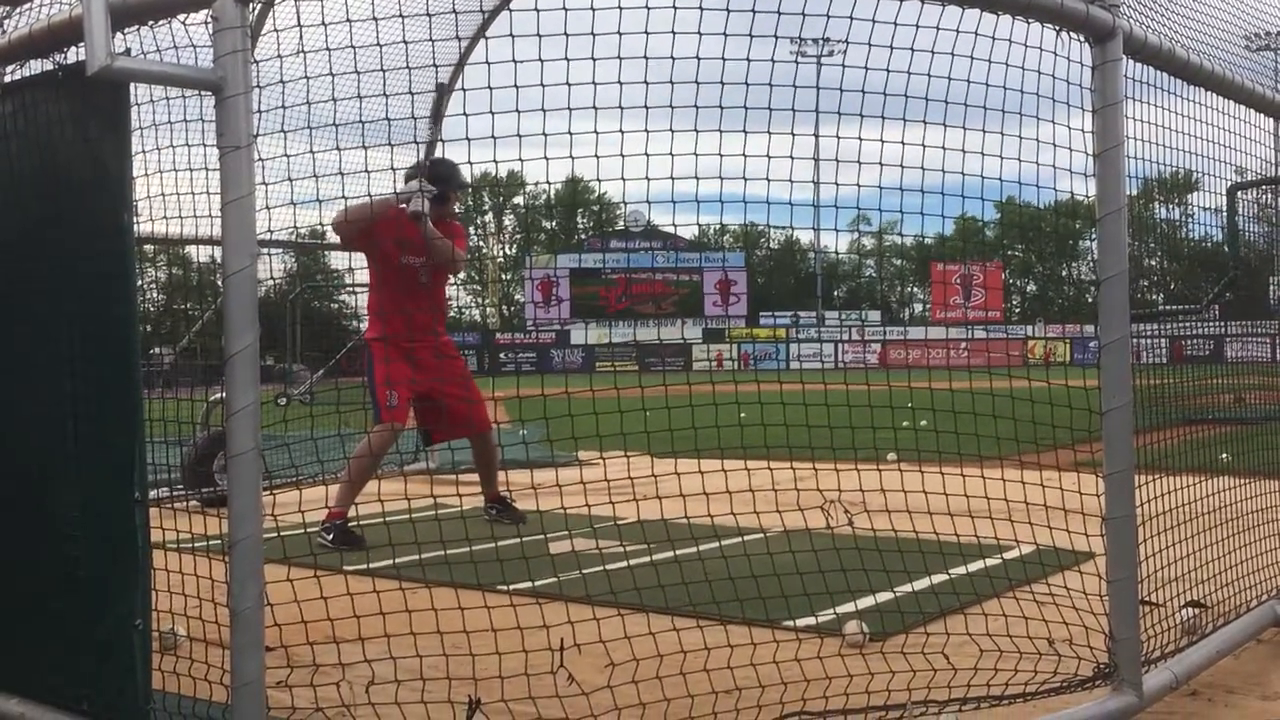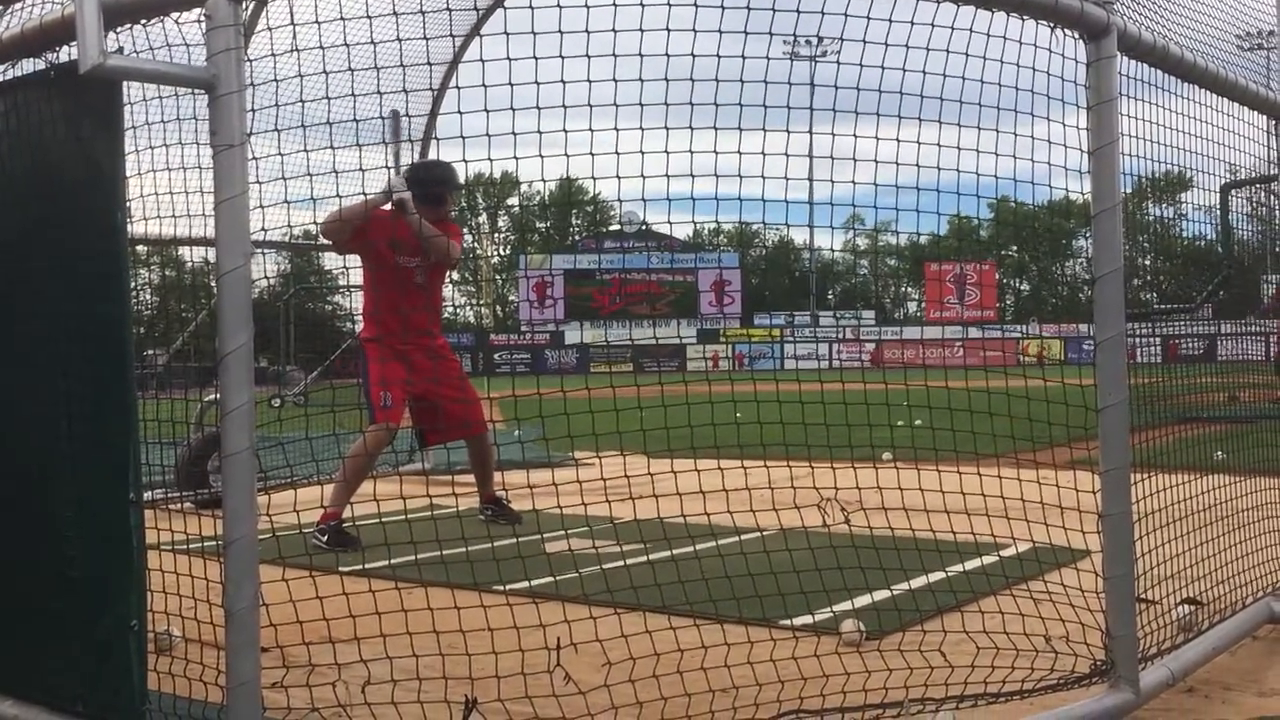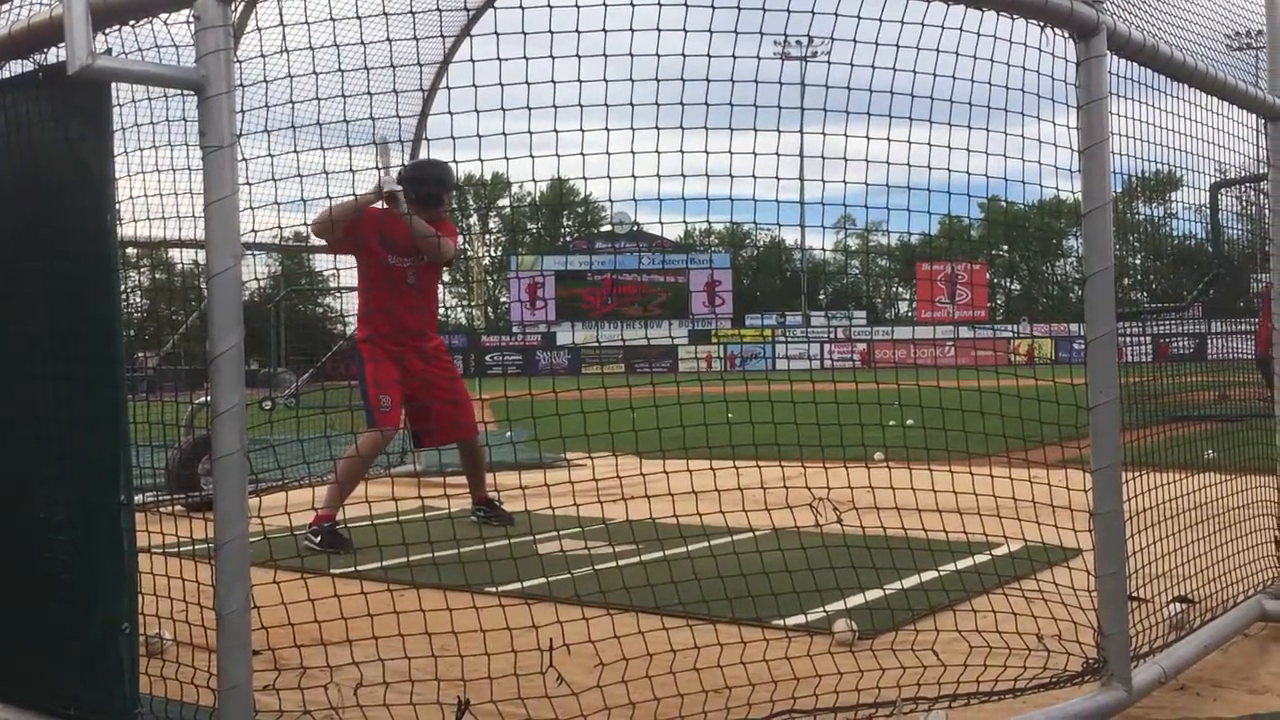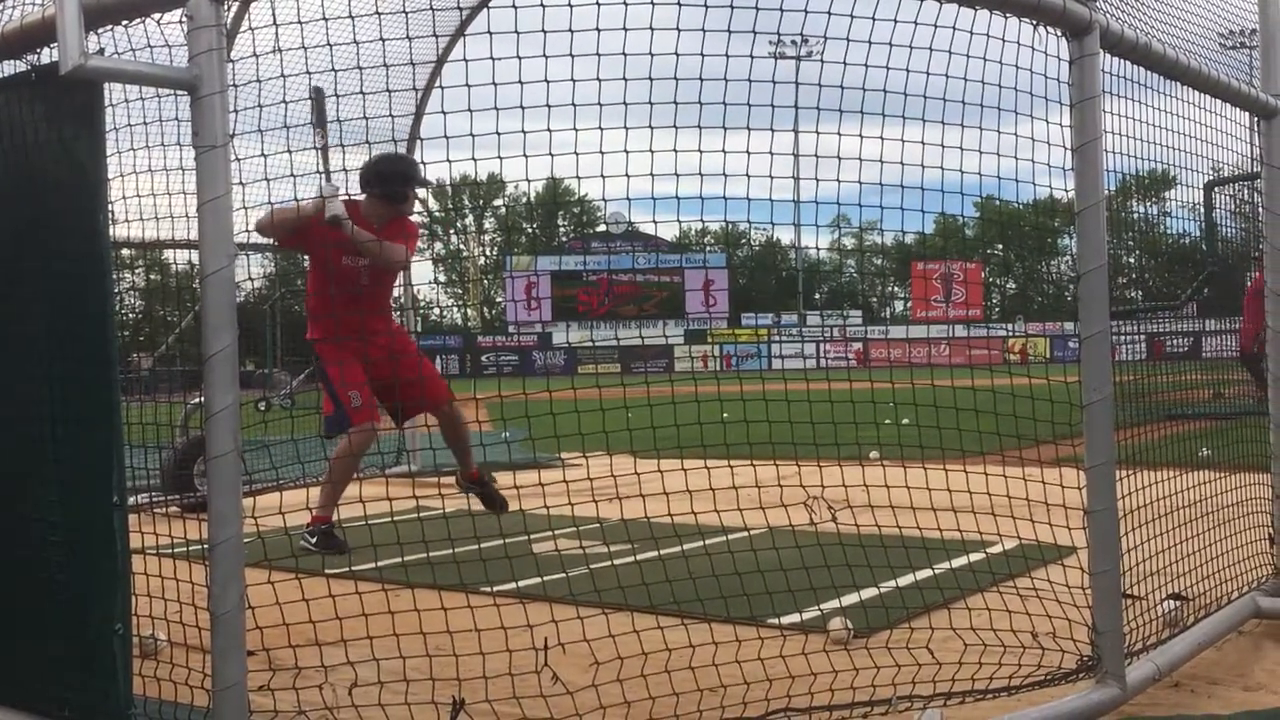
dt=0.5s
person 1, frame 1
left shoulder: (452, 230)
right shoulder: (384, 223)
left elbow: (455, 263)
right elbow: (339, 225)
left wrist: (422, 222)
right wrist: (397, 198)
left hip: (435, 344)
right hip: (389, 343)
left knee: (479, 422)
right knee: (389, 427)
left ankle: (493, 500)
right ankle: (334, 519)
person 1, frame 2
left shoulder: (447, 230)
right shoulder: (378, 223)
left elbow: (449, 255)
right elbow: (328, 229)
left wrist: (410, 213)
right wrist: (383, 198)
left hip: (430, 345)
right hip: (384, 345)
left knee: (475, 424)
right knee: (383, 427)
left ankle: (489, 500)
right ankle: (328, 521)
person 1, frame 3
left shoulder: (443, 228)
right shoulder: (371, 222)
left elbow: (445, 253)
right elbow: (320, 227)
left wrist: (402, 210)
right wrist: (372, 198)
left hip: (426, 346)
right hip: (378, 345)
left knee: (466, 428)
right knee: (382, 430)
left ankle: (481, 501)
right ankle: (321, 523)
person 1, frame 4
left shoulder: (403, 227)
right shoulder: (323, 219)
left elbow: (395, 260)
right elbow: (264, 226)
left wrist: (345, 226)
right wrist: (318, 206)
left hip: (383, 334)
right hip: (335, 340)
left knee: (444, 403)
right knee: (362, 429)
left ankle: (471, 475)
right ankle: (316, 525)
